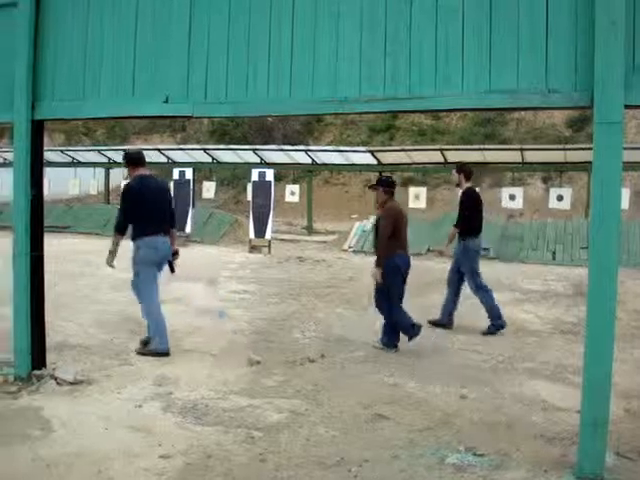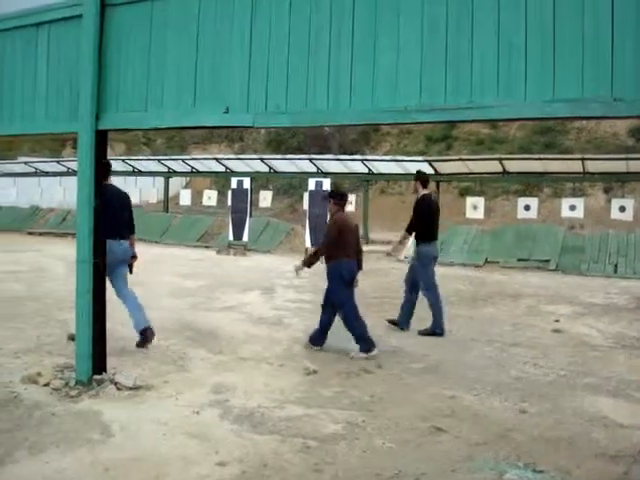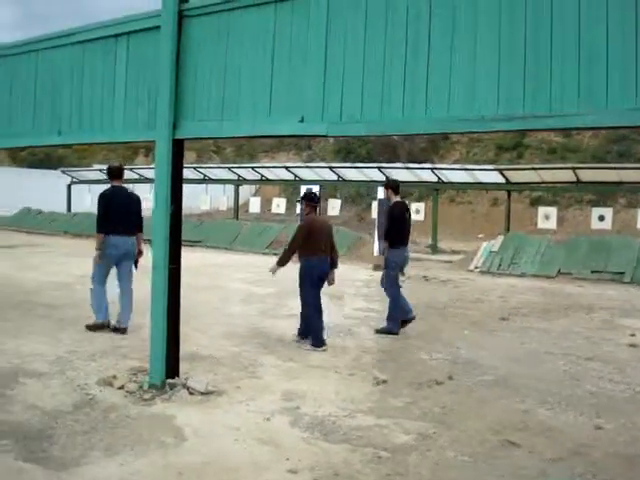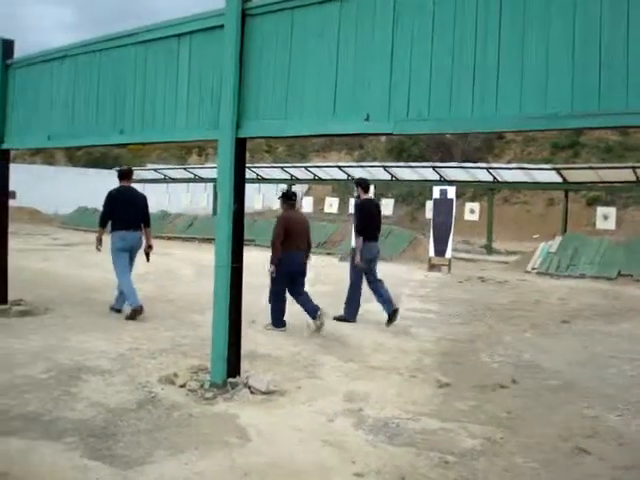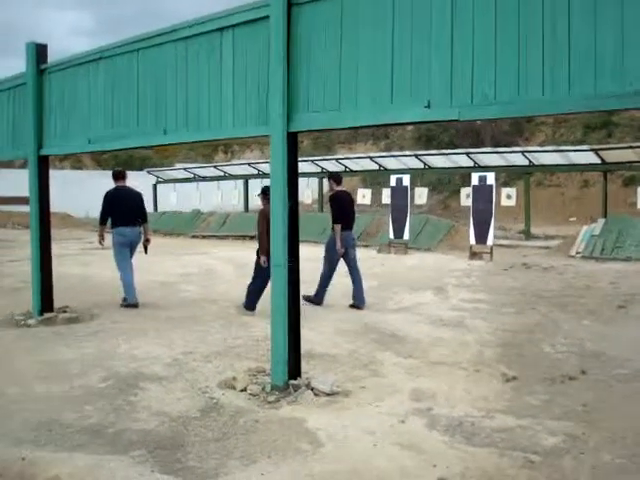
dt=1s
person 1, frame 1
left shoulder: (132, 187)
right shoulder: (162, 185)
left elbow: (123, 221)
right elbow: (171, 218)
left wrist: (112, 251)
right wrist: (173, 245)
left hip: (146, 244)
right hip: (163, 244)
left knee: (148, 296)
right knee: (139, 286)
left ankle: (161, 345)
right ankle: (154, 333)
person 1, frame 2
left shoulder: (97, 194)
right shoulder: (123, 195)
left elbow: (96, 227)
right elbow: (130, 226)
right wrist: (132, 249)
left hip: (106, 247)
right hip: (122, 246)
right knee: (124, 291)
right ankle: (144, 327)
person 1, frame 3
left shoulder: (106, 195)
right shoulder: (134, 197)
left elbow: (101, 224)
right elbow: (139, 225)
left wrist: (98, 248)
right wrist: (139, 246)
left hip: (112, 242)
right hip: (130, 243)
left knee: (98, 280)
right knee: (126, 285)
left ankle: (101, 320)
right ankle: (122, 324)
person 1, frame 4
left shoulder: (113, 194)
right shoulder: (140, 196)
left elbow: (105, 217)
right elbow: (146, 221)
left wrist: (99, 237)
right wrist: (148, 241)
left hip: (120, 236)
right hip: (136, 236)
left knee: (123, 274)
right knee: (125, 273)
left ankle: (136, 305)
right ankle: (118, 304)
person 1, frame 5
left shoulder: (110, 194)
right shoulder: (136, 194)
left elbow: (104, 216)
right elbow: (143, 216)
left wrist: (100, 234)
right wrist: (147, 234)
left hip: (120, 232)
right hip: (135, 232)
left knee: (124, 267)
right knee: (127, 262)
left ankle: (131, 300)
right ankle: (129, 295)
person 2, frame 1
left shoulder: (467, 195)
right shoulder: (472, 194)
left elbow: (460, 223)
left wrist: (447, 245)
left hip: (467, 244)
right hip: (467, 243)
left knee: (476, 284)
right knee: (454, 281)
left ankle: (497, 321)
right ankle: (445, 319)
person 2, frame 2
left shoulder: (421, 202)
right shoulder: (432, 201)
left elbow: (411, 227)
left wrist: (396, 246)
left hip: (424, 249)
right hip: (430, 246)
left knee: (429, 288)
right knee: (411, 283)
left ankle: (437, 327)
right ankle: (403, 321)
person 2, frame 3
left shoulder: (393, 209)
right shoulder: (405, 207)
left elbow: (388, 235)
left wrist: (381, 257)
left hip: (395, 252)
right hip: (403, 251)
left knee: (391, 288)
right knee: (389, 284)
left ankle: (393, 326)
right ankle: (406, 314)
person 2, frame 4
left shoulder: (360, 205)
right shoulder: (376, 204)
left elbow: (359, 231)
left wrist: (357, 254)
left hip: (364, 247)
right hip: (375, 246)
left knee: (355, 282)
right knee: (373, 280)
left ankle: (349, 314)
right ankle: (391, 308)
person 2, frame 5
left shoulder: (334, 196)
right shoulder: (349, 196)
left elbow: (336, 220)
left wrist: (338, 242)
left hip: (338, 236)
right hip: (350, 235)
left knee: (328, 269)
right knee: (353, 268)
left ankle: (318, 298)
right ankle: (359, 301)
person 3, frame 1
left shoulder: (388, 210)
right shoulder: (396, 209)
left elbow: (384, 240)
left wrist: (378, 266)
left hip: (392, 261)
right hip: (400, 259)
left knee: (384, 302)
right knee: (389, 301)
left ankle: (412, 330)
right ankle: (389, 341)
person 3, frame 2
left shoulder: (336, 221)
right shoulder: (350, 222)
left elbow: (323, 247)
right elbow: (358, 249)
left wrist: (304, 264)
right wrist: (356, 271)
left hip: (338, 269)
right hip: (349, 266)
left knee: (348, 309)
right knee: (330, 305)
left ankle: (367, 347)
right ankle: (317, 339)
person 3, frame 3
left shoulder: (307, 222)
right shoulder: (326, 223)
left elbow: (293, 245)
right elbow: (333, 248)
left wrist: (279, 264)
right wrist: (332, 270)
left hip: (310, 265)
right hip: (325, 264)
left knee: (311, 303)
right knee: (312, 301)
left ankle: (318, 342)
right ankle: (304, 333)
person 3, frame 4
left shoulder: (283, 218)
right shoulder: (304, 219)
left elbow: (276, 242)
right elbow: (308, 243)
left wrist: (273, 263)
right wrist: (303, 259)
left hip: (286, 259)
right hip: (300, 259)
left knee: (277, 292)
right knee: (298, 291)
left ankle: (278, 324)
right ankle: (315, 312)
person 3, frame 5
left shoulder: (264, 212)
left elbow: (263, 234)
left wrist: (263, 254)
left hip: (268, 251)
left knee: (259, 280)
left ankle: (249, 306)
